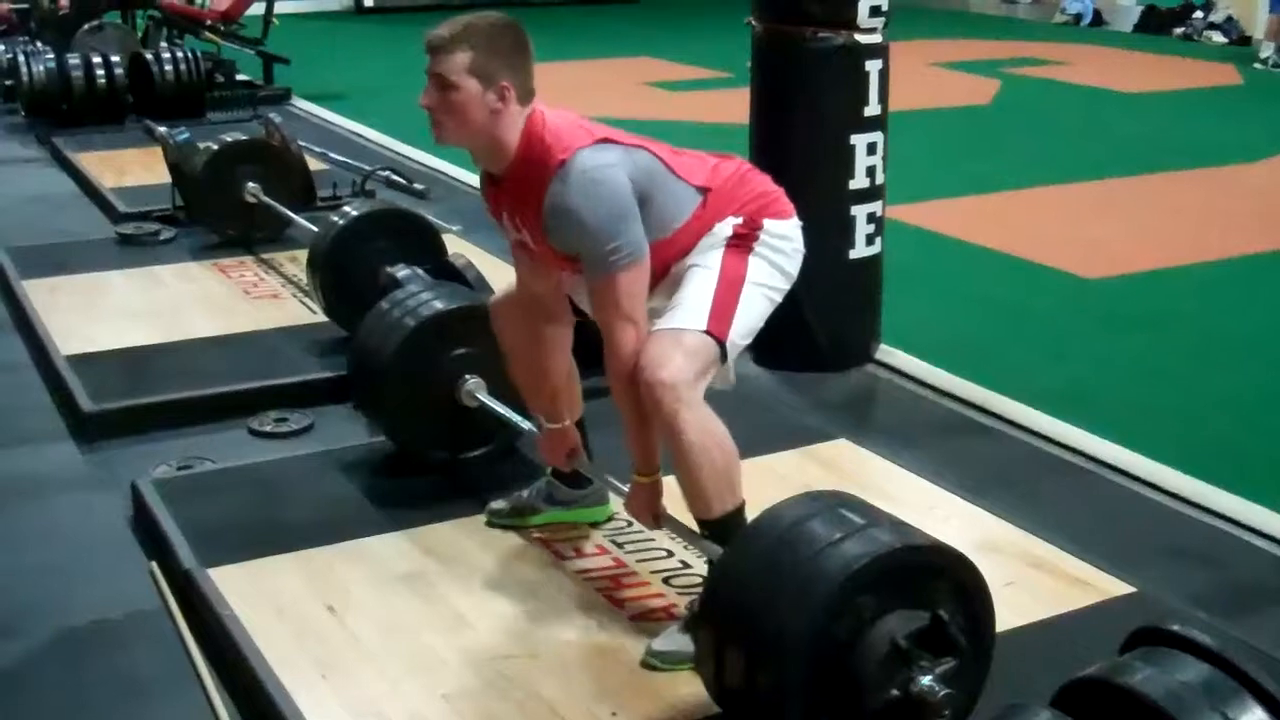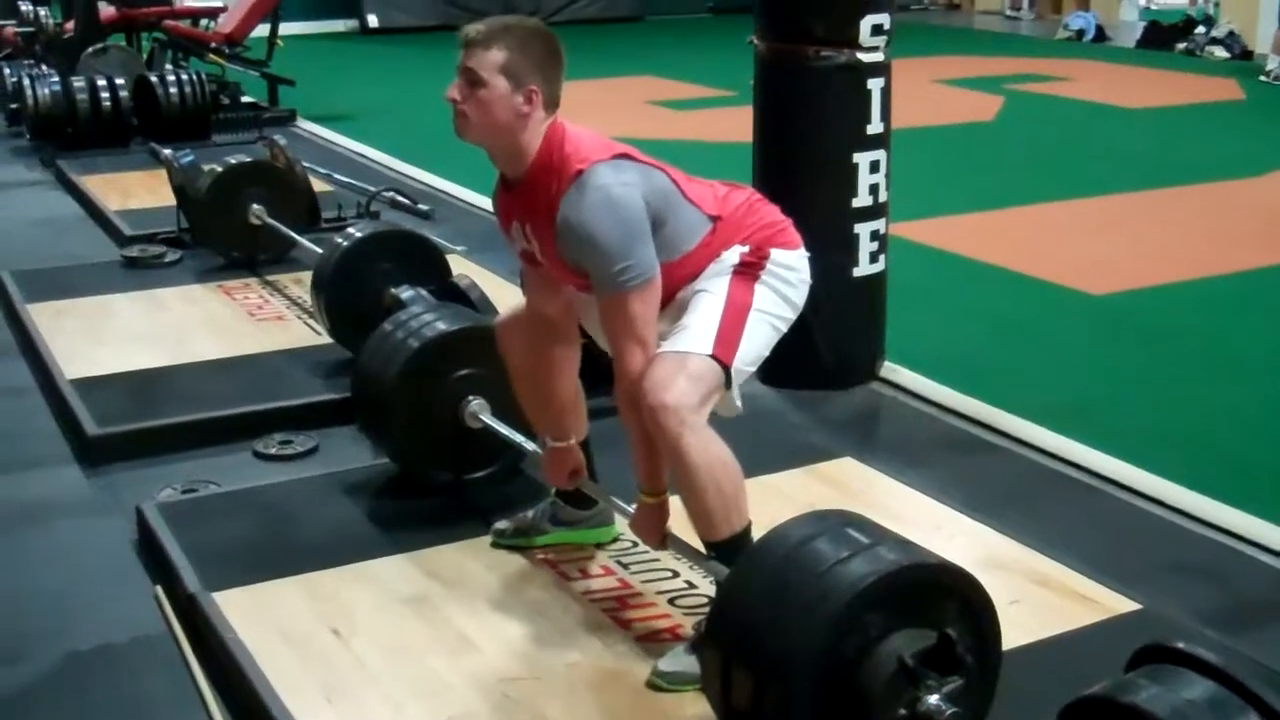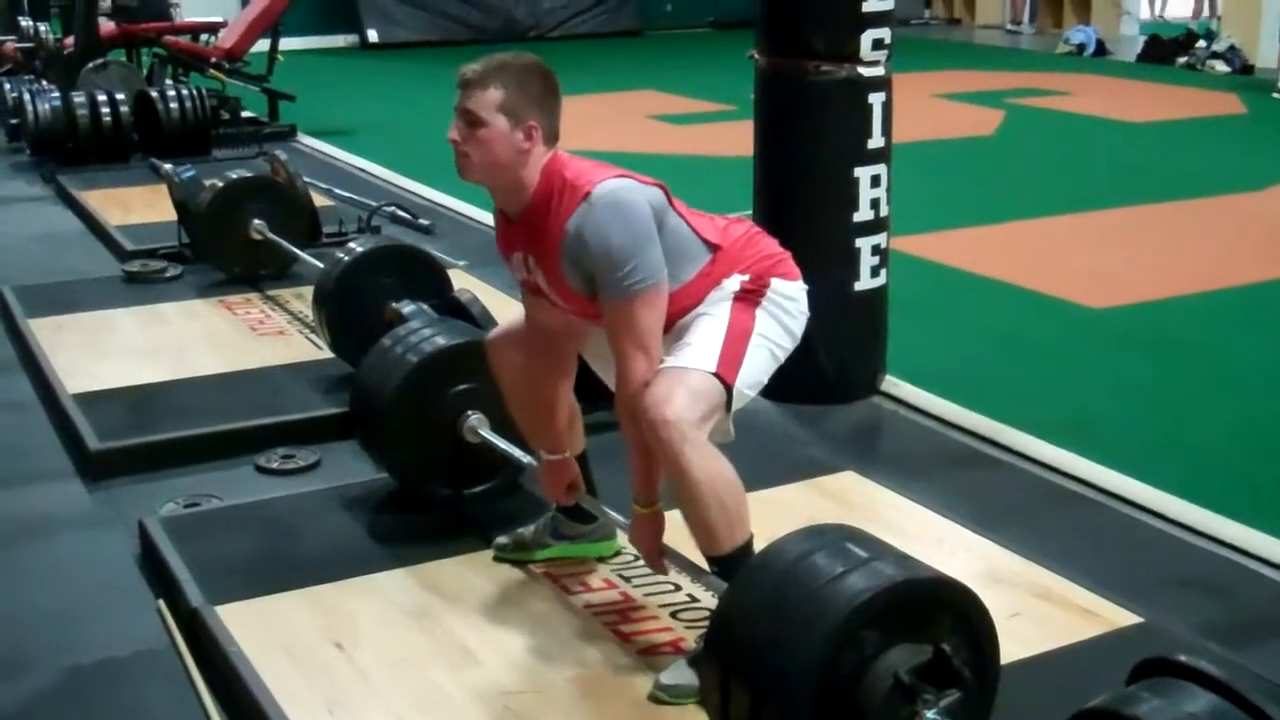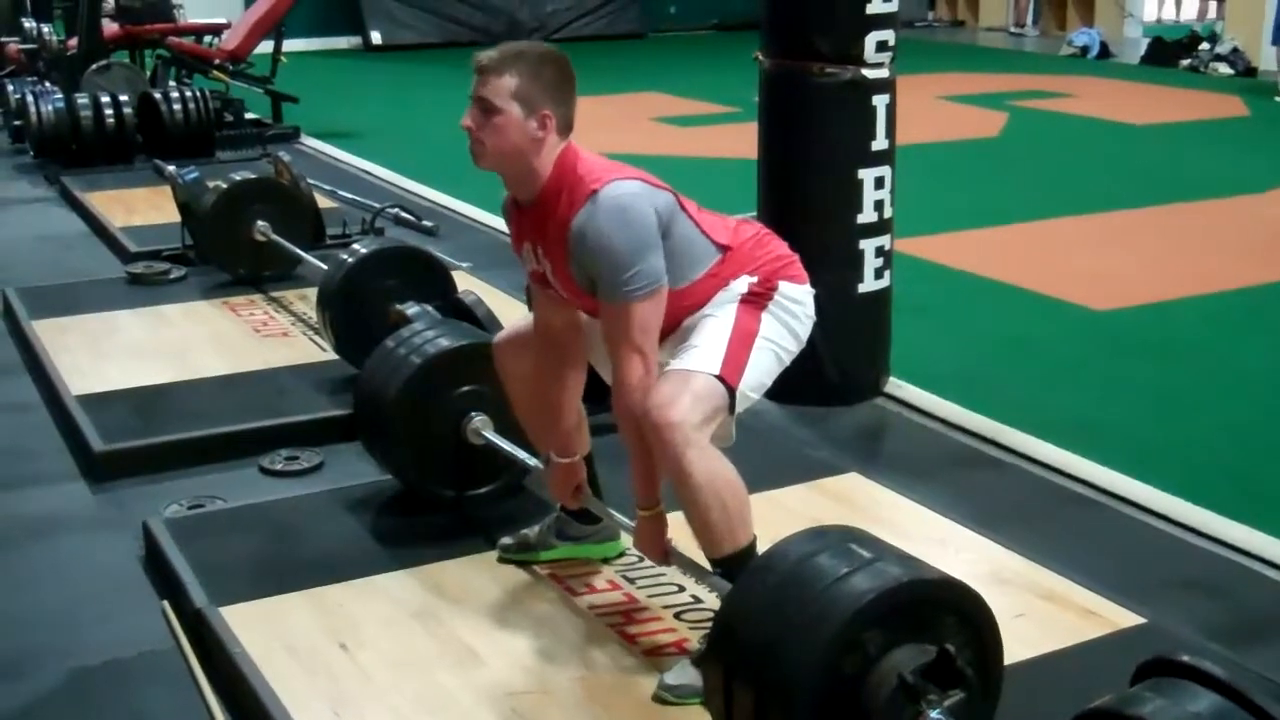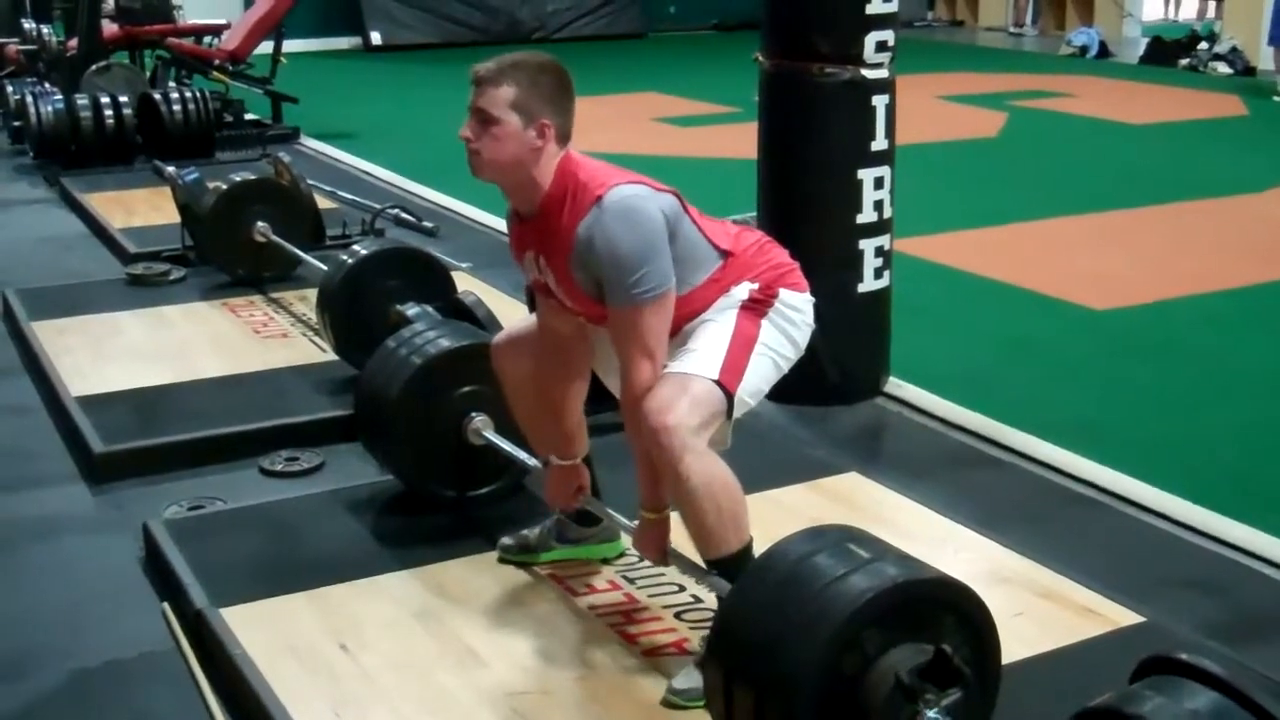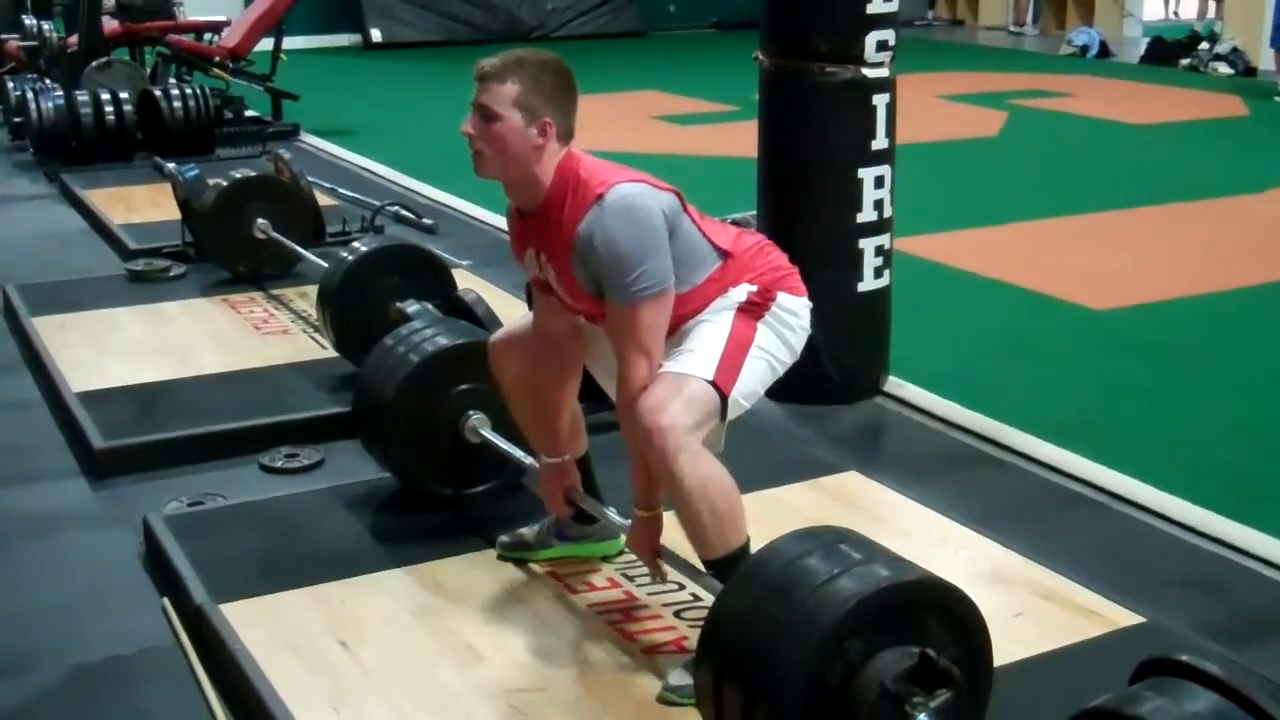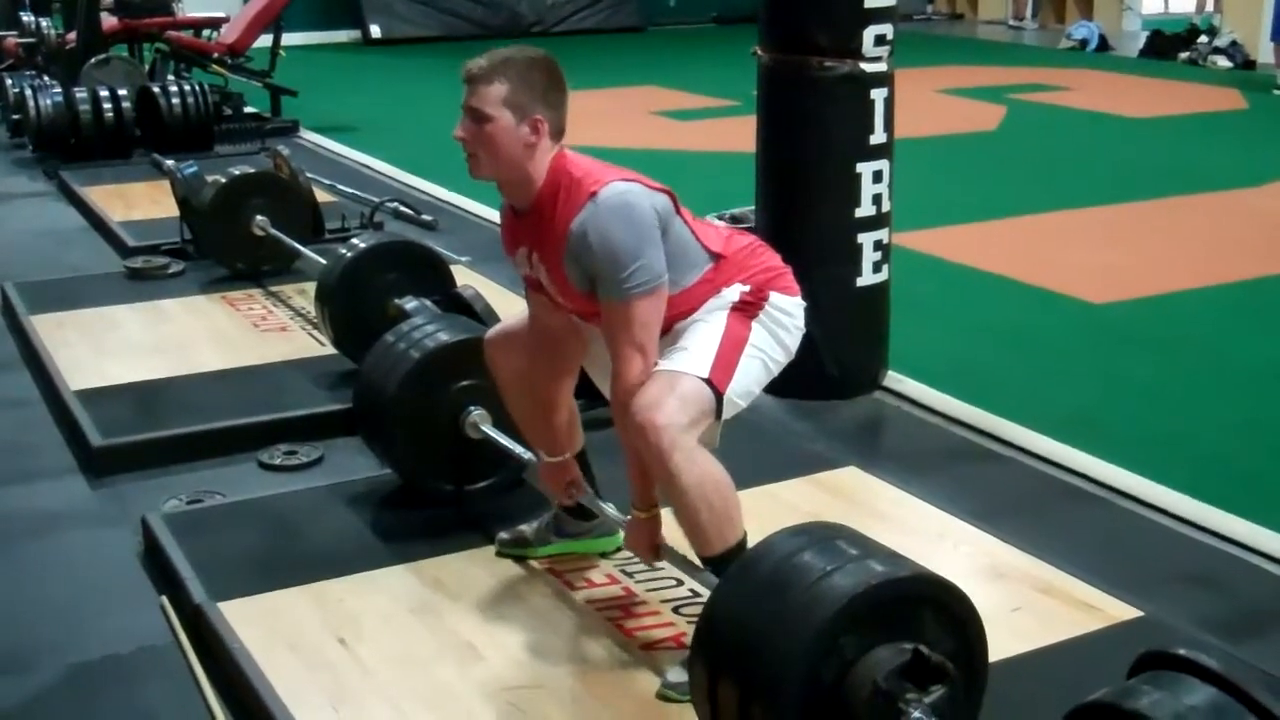
dt=0.5s
person 1, frame 1
left shoulder: (581, 179)
right shoulder: (502, 170)
left elbow: (625, 339)
right elbow: (542, 299)
left wrist: (645, 476)
right wrist: (555, 424)
left hip: (746, 229)
right hip: (664, 238)
left knee: (664, 376)
right knee: (512, 313)
right ankle: (574, 485)
person 1, frame 2
left shoulder: (595, 195)
right shoulder: (516, 185)
left elbow: (634, 360)
right elbow: (552, 316)
left wrist: (651, 496)
right wrist: (560, 442)
left hip: (753, 258)
right hip: (672, 267)
left knee: (669, 398)
right knee: (517, 331)
right ankle: (578, 505)
person 1, frame 3
left shoulder: (603, 211)
right shoulder: (513, 215)
left elbow: (638, 371)
right elbow: (552, 338)
left wrist: (645, 506)
right wrist: (556, 455)
left hip: (751, 290)
right hip: (667, 301)
left knee: (670, 416)
right knee: (509, 349)
right ankle: (579, 520)
person 1, frame 4
left shoulder: (607, 210)
right shoulder: (525, 204)
left elbow: (634, 372)
right elbow: (559, 333)
left wrist: (648, 510)
right wrist: (564, 456)
left hip: (756, 291)
right hip: (677, 301)
left knee: (672, 418)
right knee: (516, 349)
right ankle: (583, 523)
person 1, frame 5
left shoulder: (614, 215)
right shoulder: (526, 213)
left elbow: (641, 374)
right elbow: (560, 338)
left wrist: (653, 513)
right wrist: (564, 459)
left hip: (756, 298)
right hip: (665, 307)
left knee: (670, 422)
right knee: (515, 352)
right ankle: (584, 524)
person 1, frame 6
left shoulder: (615, 213)
right shoulder: (527, 210)
left elbow: (638, 375)
right elbow: (556, 337)
left wrist: (646, 511)
right wrist: (555, 457)
left hip: (754, 300)
right hip: (663, 309)
left knee: (664, 422)
right knee: (511, 351)
right ankle: (583, 522)
person 1, frame 7
left shoulder: (608, 212)
right shoulder: (520, 210)
left elbow: (632, 370)
right elbow: (552, 333)
left wrist: (644, 508)
right wrist: (555, 454)
left hip: (748, 301)
right hip: (660, 308)
left knee: (658, 421)
right knee: (507, 347)
right ankle: (582, 518)
